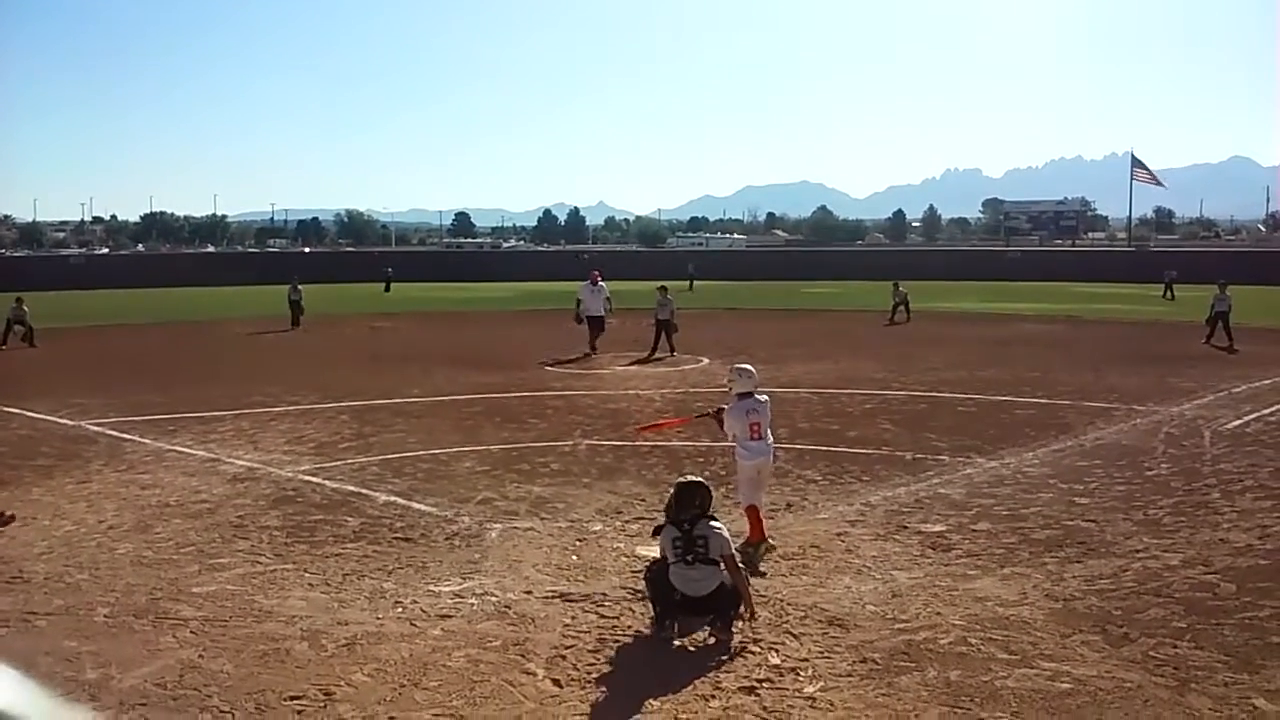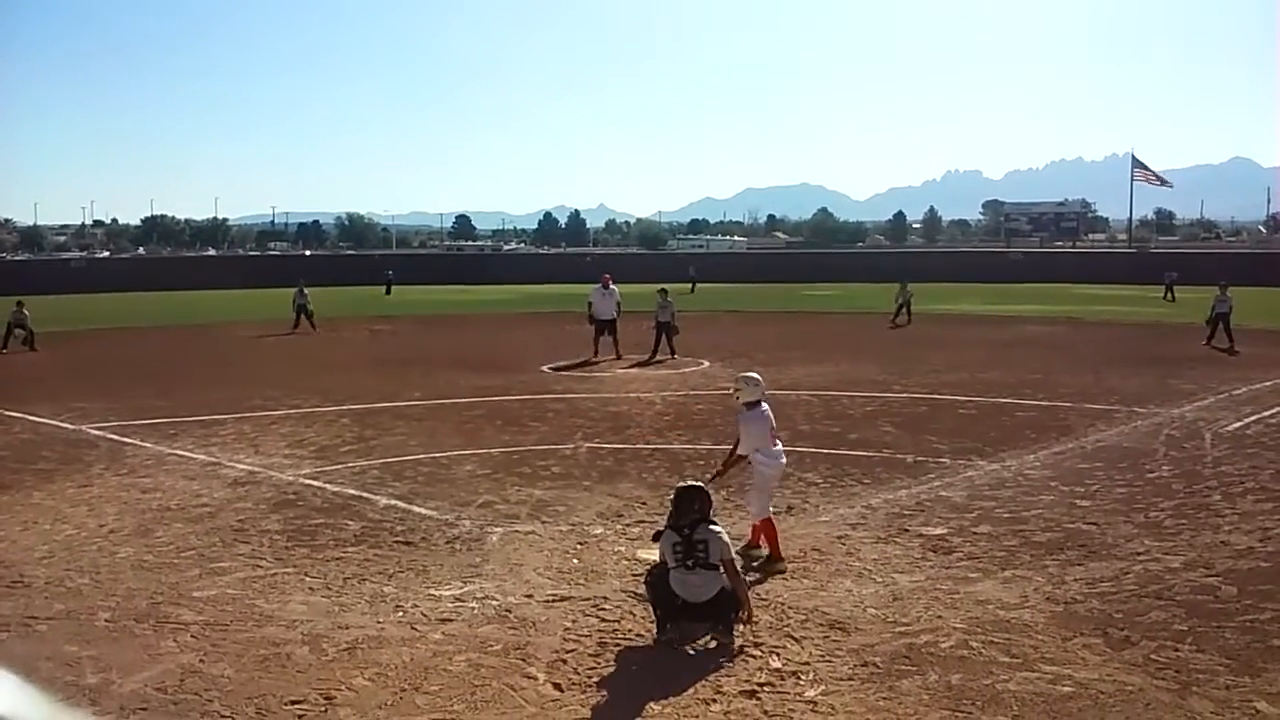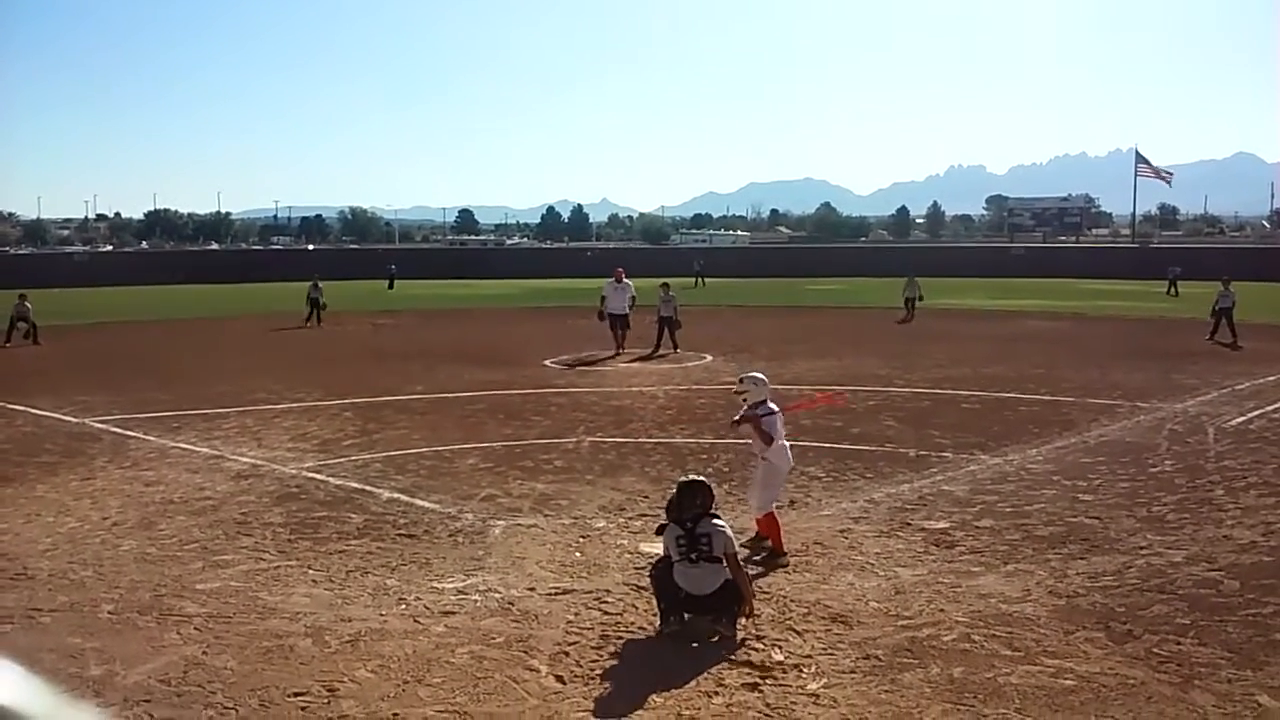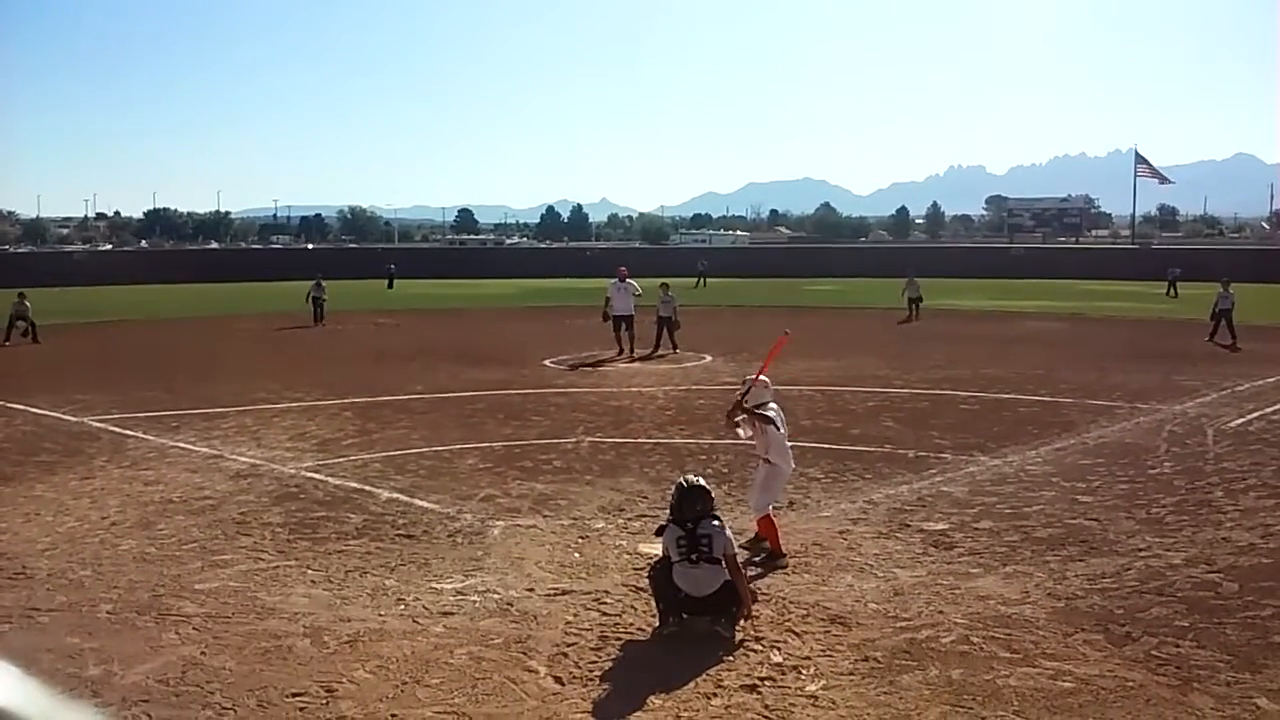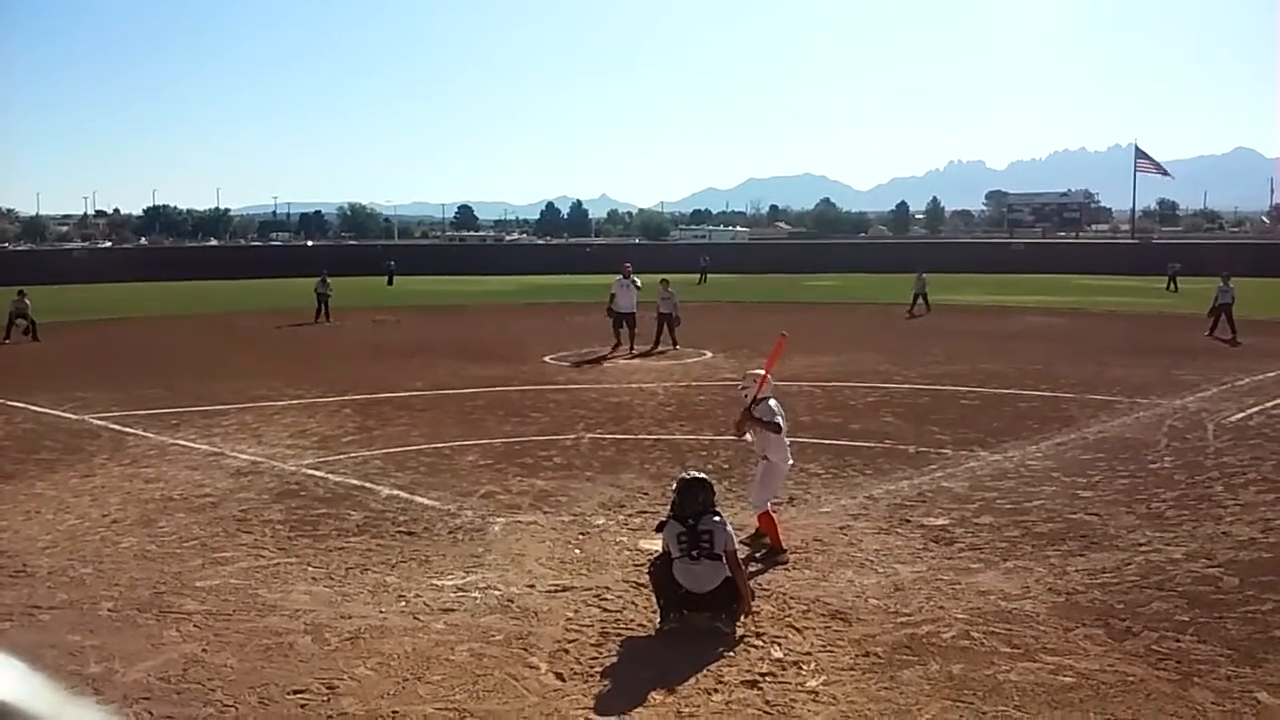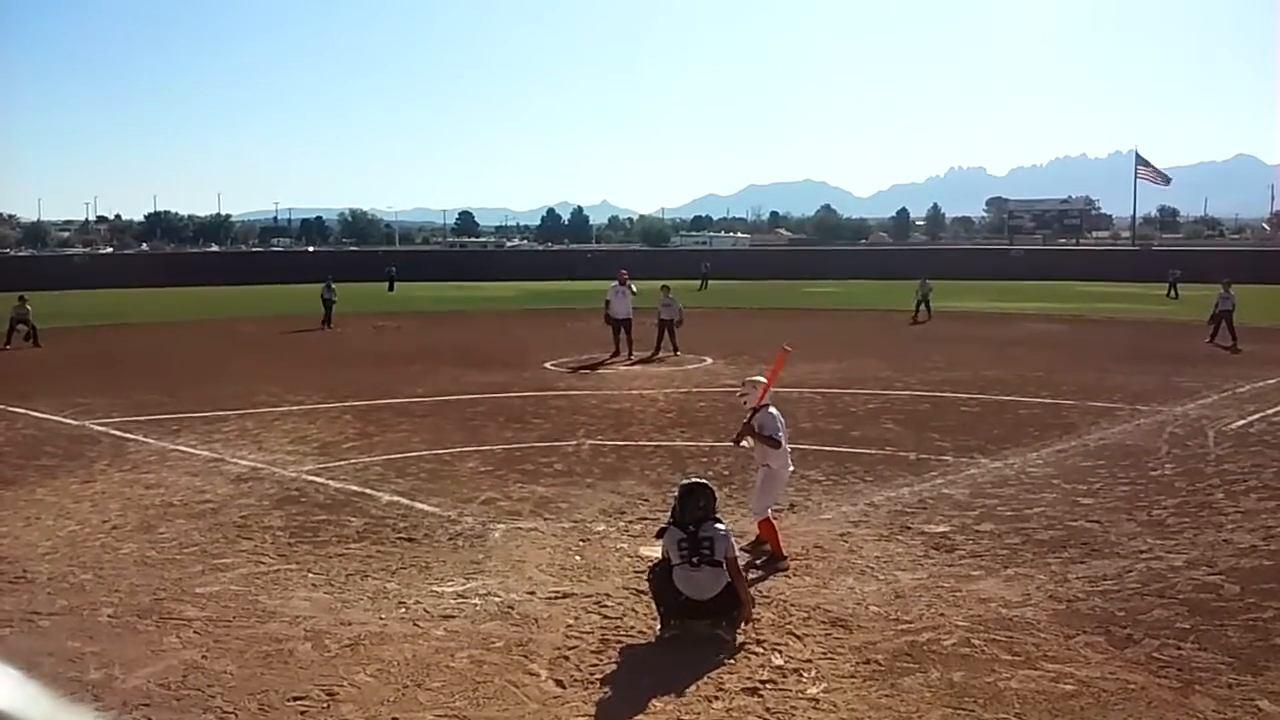
dt=0.4s
person 1, frame 1
left shoulder: (732, 411)
right shoulder: (764, 402)
left elbow: (731, 436)
left wrist: (719, 419)
left hip: (747, 460)
right hip: (766, 456)
left knee: (748, 500)
right knee: (756, 498)
left ankle: (761, 539)
right ankle: (753, 539)
person 1, frame 2
left shoulder: (748, 419)
right shoulder: (763, 408)
left elbow: (743, 453)
left wrist: (725, 469)
right wrist: (729, 457)
left hip: (765, 467)
right hip: (774, 462)
left knee: (761, 509)
right knee: (755, 503)
left ankle: (776, 557)
right ankle: (755, 543)
person 1, frame 3
left shoulder: (770, 412)
right shoulder: (751, 409)
left elbow: (768, 441)
right elbow: (735, 424)
left wrist: (755, 424)
right wrist: (742, 420)
left hip: (776, 461)
right hip: (765, 459)
left knee: (764, 504)
right knee: (755, 498)
left ankle: (779, 552)
right ankle: (763, 535)
person 1, frame 4
left shoulder: (771, 409)
right shoulder: (754, 412)
left elbow: (768, 421)
right elbow: (735, 425)
left wrist: (745, 410)
right wrist: (733, 415)
left hip: (777, 465)
right hip: (766, 463)
left knee: (761, 507)
right knee: (756, 501)
left ankle: (778, 554)
right ankle: (762, 536)
person 1, frame 5
left shoulder: (769, 407)
right shoulder: (757, 408)
left elbow: (777, 428)
right elbow: (745, 433)
left wrist: (752, 419)
right wrist: (742, 424)
left hip: (775, 461)
right hip: (766, 459)
left knee: (760, 503)
right knee: (757, 497)
left ankle: (778, 550)
right ankle: (763, 533)
person 1, frame 6
left shoulder: (770, 416)
right shoulder: (756, 415)
left elbow: (777, 444)
right elbow: (752, 441)
left wrist: (753, 433)
right wrist: (742, 436)
left hip: (776, 468)
right hip: (765, 466)
left knee: (760, 510)
right knee: (758, 504)
left ankle: (779, 556)
right ankle: (763, 539)
person 2, frame 1
left shoulder: (667, 532)
right shoulder: (717, 530)
right elbow: (734, 570)
right wrist: (748, 601)
left hip: (677, 601)
right hip: (713, 601)
left knee: (655, 570)
right knee: (738, 579)
left ankle: (665, 621)
right ankle: (722, 622)
person 2, frame 2
left shoulder: (667, 536)
right shoulder: (717, 534)
right elbow: (733, 575)
right wrist: (747, 605)
left hip: (678, 607)
right hip: (714, 607)
left knee: (655, 575)
right knee: (738, 585)
left ankle: (668, 624)
right ankle: (722, 625)
person 2, frame 3
left shoulder: (670, 530)
right shoulder: (721, 528)
right elbow: (736, 568)
right wrist: (748, 599)
left hip: (683, 600)
right hip: (717, 600)
left knee: (659, 569)
right knee: (740, 579)
left ankle: (672, 616)
right ankle: (725, 618)
person 2, frame 4
left shoulder: (669, 531)
right shoulder: (720, 529)
right elbow: (735, 570)
right wrist: (747, 601)
left hip: (682, 601)
right hip: (717, 601)
left knee: (657, 570)
right knee: (738, 583)
left ankle: (670, 617)
right ankle: (724, 618)
person 2, frame 5
left shoulder: (670, 527)
right shoulder: (721, 525)
left elbow: (666, 557)
right elbow: (735, 566)
right wrist: (747, 598)
left hip: (682, 597)
right hip: (717, 598)
left knee: (657, 566)
right knee: (739, 579)
left ankle: (671, 613)
right ankle: (725, 614)
person 2, frame 6
left shoulder: (670, 534)
right shoulder: (722, 532)
left elbow: (666, 564)
right elbow: (736, 574)
right wrist: (747, 605)
left hip: (682, 604)
right hip: (717, 605)
left knee: (656, 572)
right knee: (739, 586)
left ankle: (672, 620)
right ankle: (724, 621)
